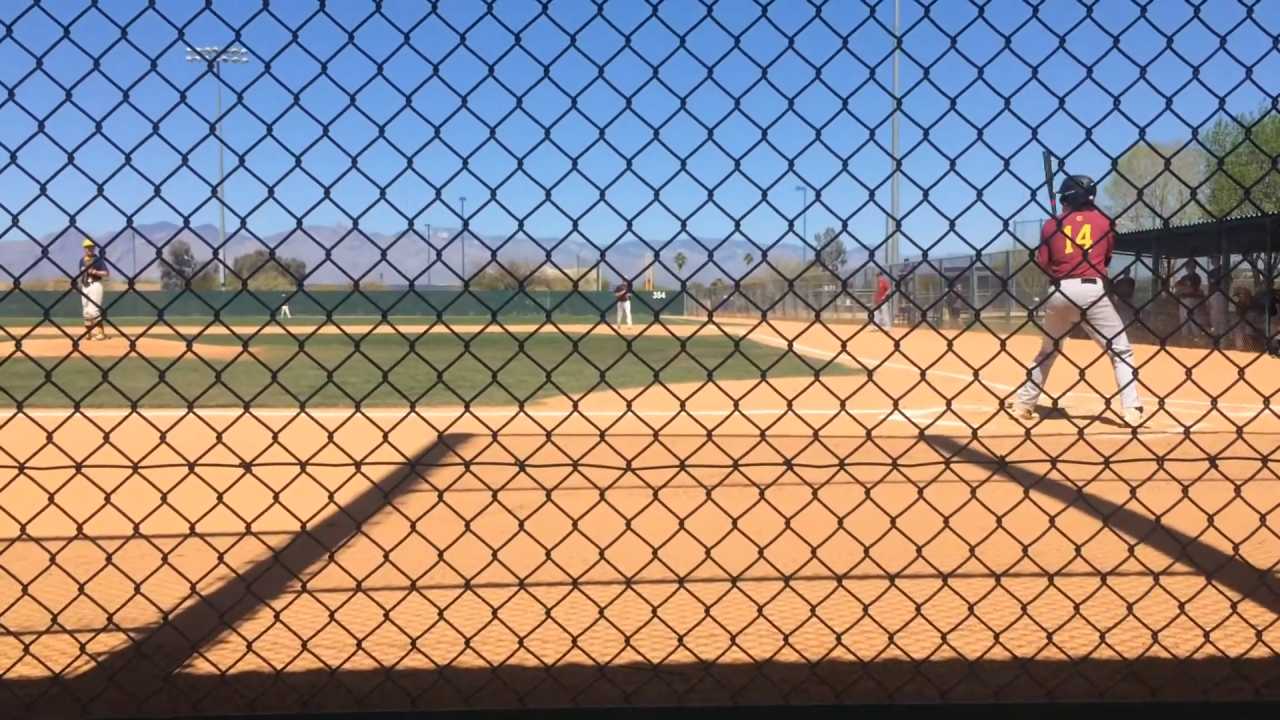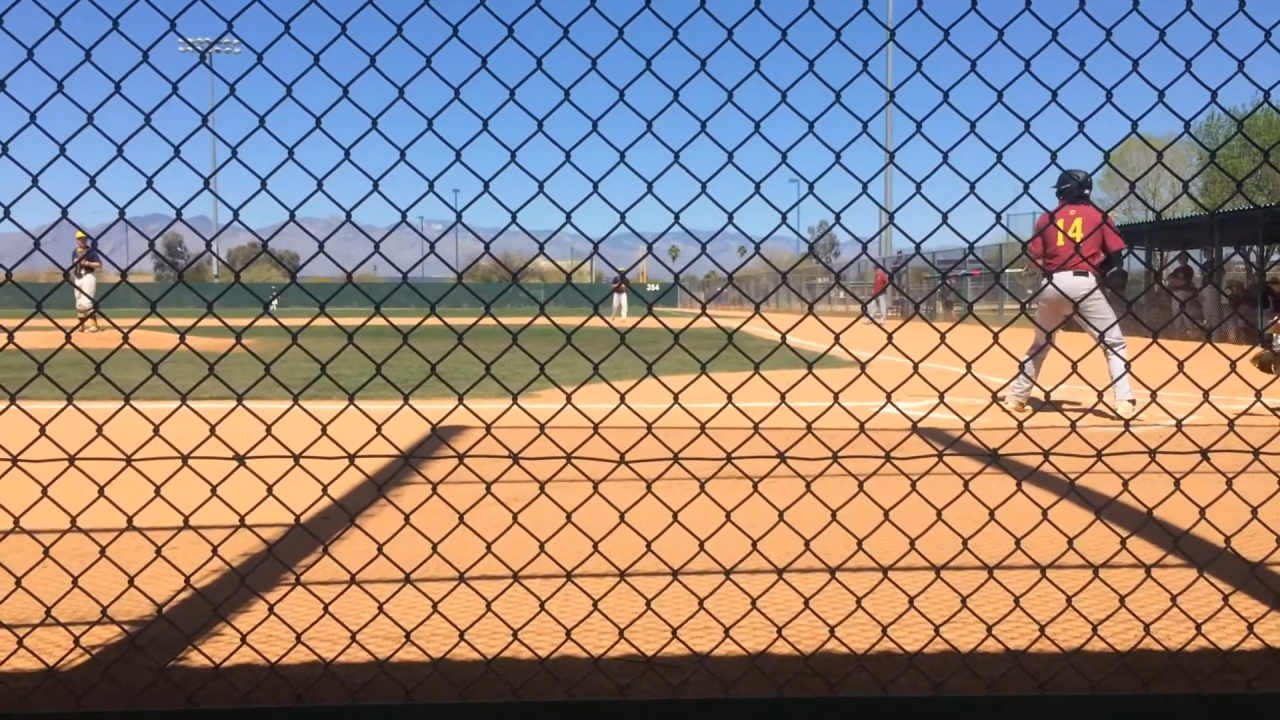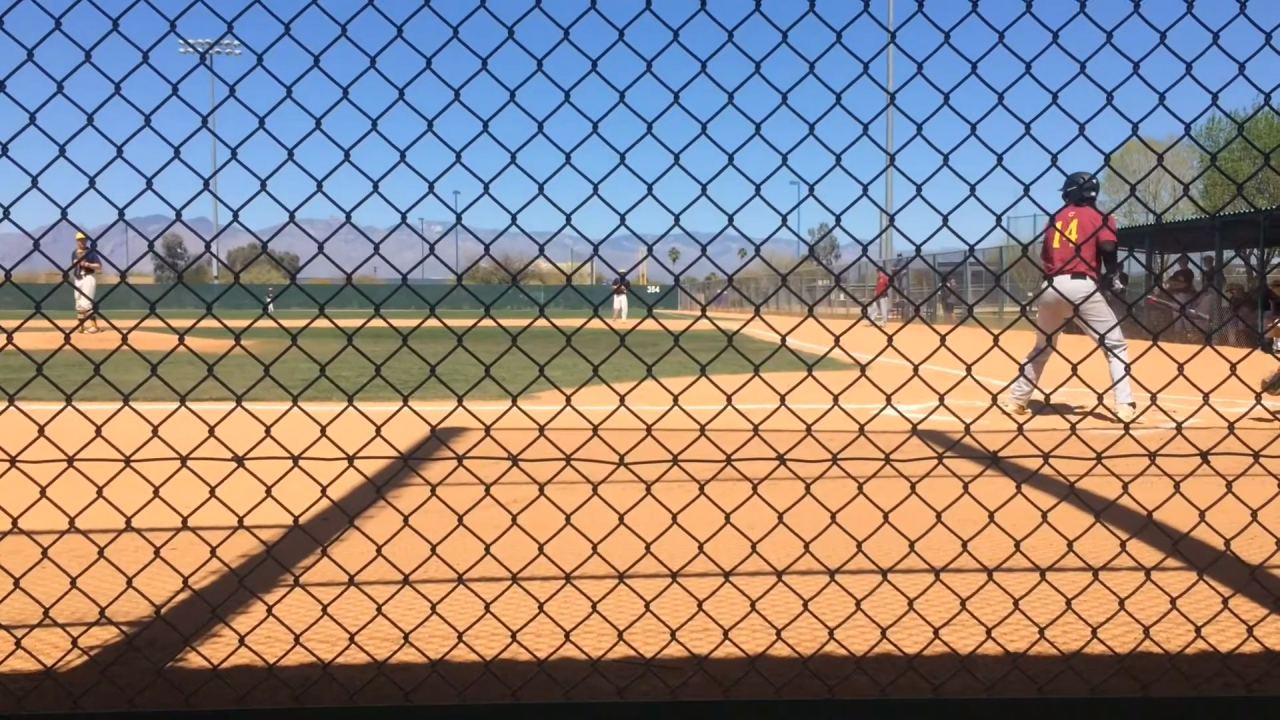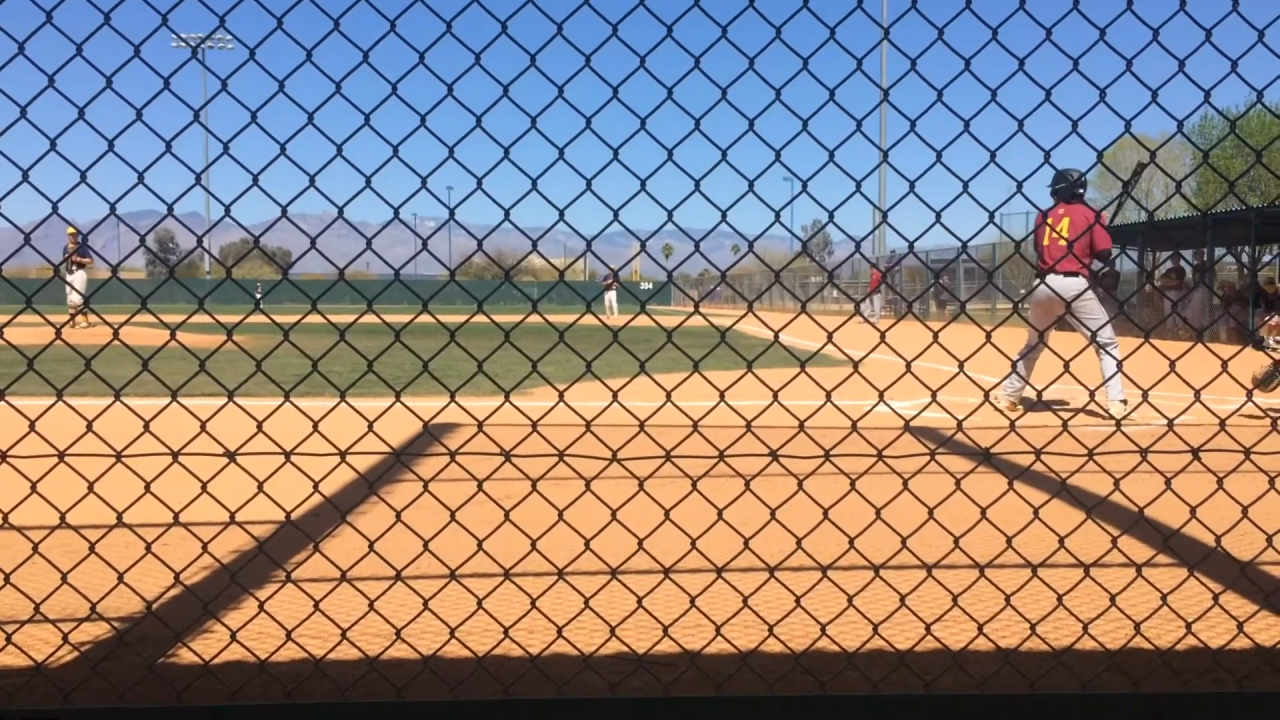
dt=0.4s
person 1, frame 1
left shoulder: (1051, 225)
right shoulder: (1104, 222)
left elbow: (1044, 266)
left hip: (1059, 292)
right hip: (1091, 290)
left knee: (1047, 351)
right knee: (1121, 351)
left ankle: (1022, 405)
right ankle: (1131, 409)
person 1, frame 2
left shoulder: (1047, 218)
right shoulder: (1098, 216)
left elbow: (1037, 261)
right elbow: (1115, 255)
left hip: (1052, 284)
right hip: (1084, 283)
left knee: (1040, 344)
right knee: (1114, 343)
left ankle: (1015, 397)
right ankle: (1124, 402)
person 1, frame 3
left shoulder: (1056, 219)
right shoulder: (1099, 217)
left elbow: (1045, 260)
right elbow: (1108, 247)
right wrist: (1111, 273)
left hip: (1051, 287)
right hip: (1082, 286)
left knee: (1042, 347)
right knee: (1116, 346)
left ankle: (1016, 400)
right ankle: (1125, 405)
person 1, frame 4
left shoulder: (1043, 216)
right shoulder: (1090, 214)
right elbow: (1104, 255)
right wrist: (1087, 249)
left hip: (1043, 285)
right hip: (1075, 284)
left knee: (1033, 344)
right knee: (1106, 343)
left ankle: (1008, 397)
right ankle: (1116, 402)
